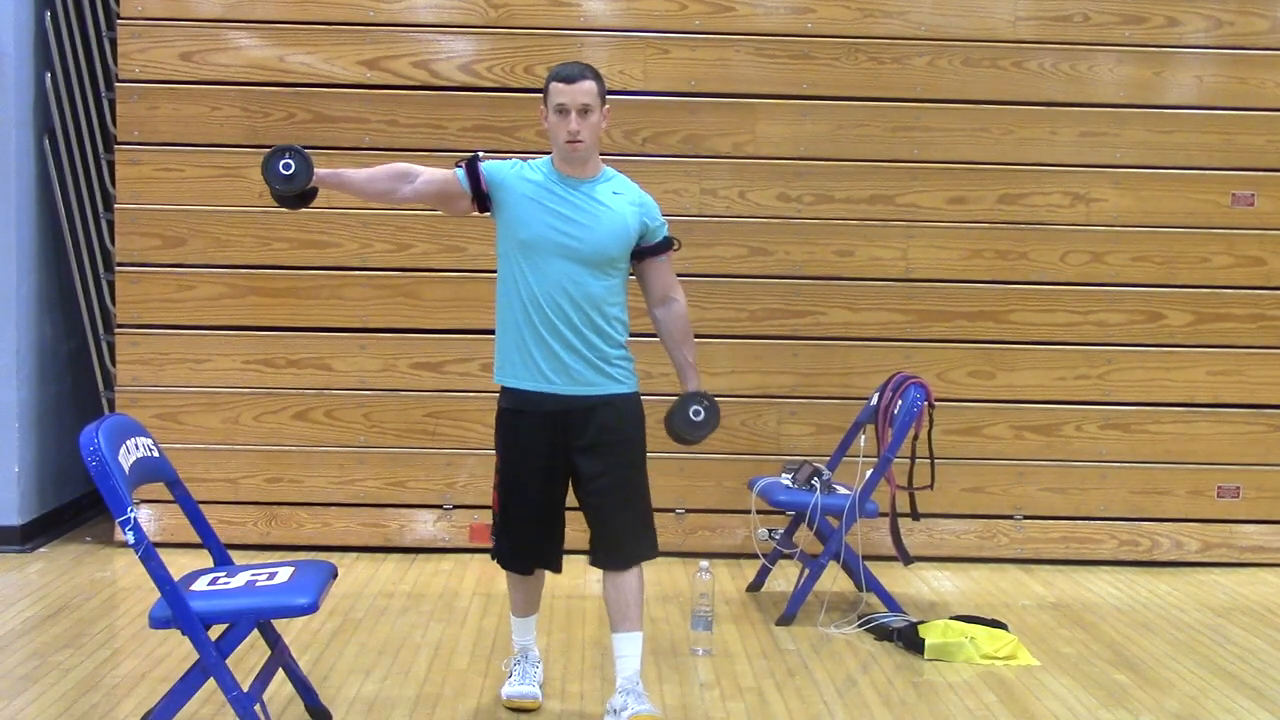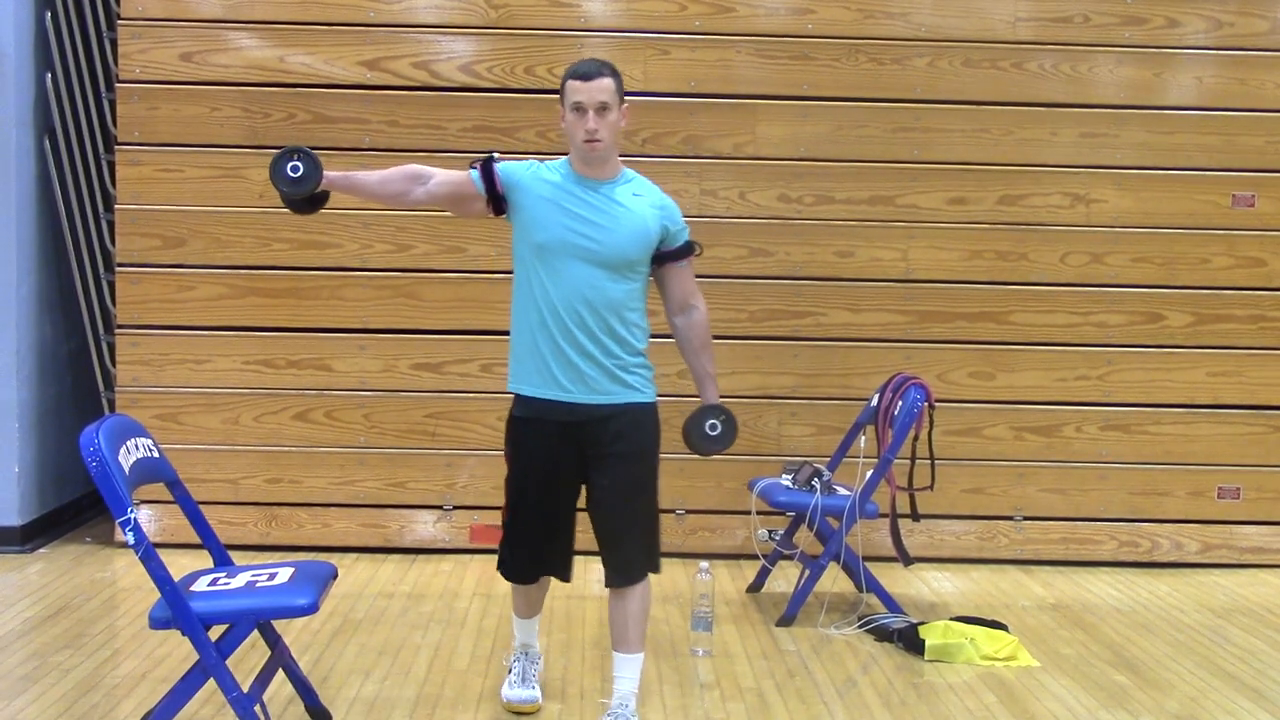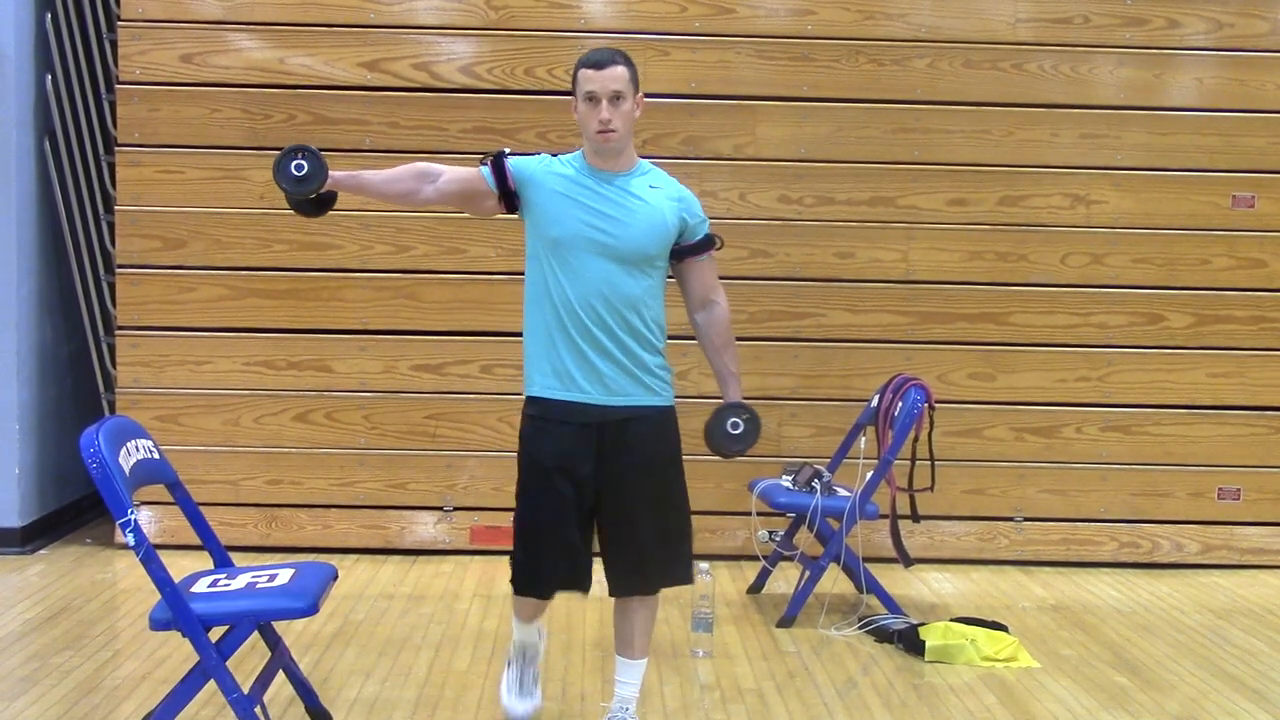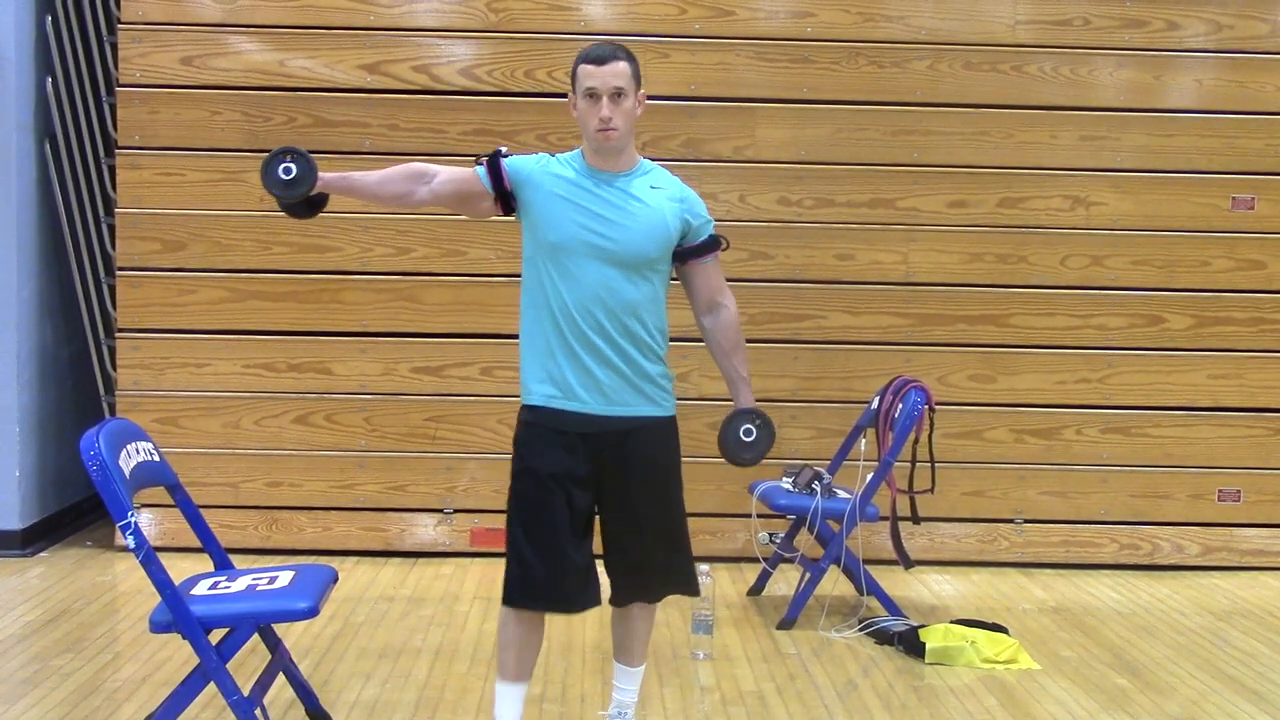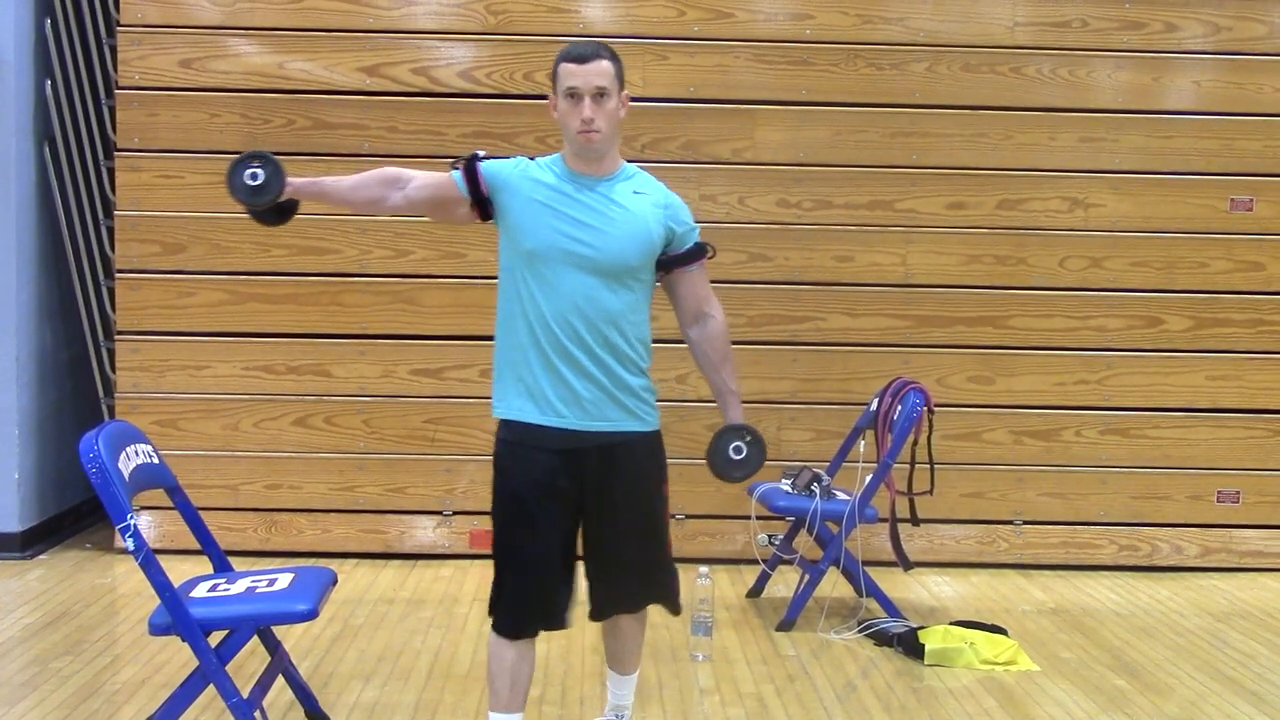
dt=0.2s
person 1, frame 1
left shoulder: (637, 205)
right shoulder: (508, 181)
left elbow: (667, 301)
right elbow: (410, 182)
left wrist: (691, 384)
right wrist: (320, 176)
left hip: (610, 399)
right hip: (527, 396)
left knee: (621, 546)
right knee: (524, 543)
right ankle: (525, 657)
person 1, frame 2
left shoulder: (658, 208)
right shoulder: (523, 183)
left elbow: (687, 310)
right elbow: (424, 185)
left wrist: (709, 395)
right wrist: (331, 180)
left hip: (627, 410)
right hip: (541, 406)
left knee: (628, 560)
right knee: (529, 552)
right ankle: (526, 653)
person 1, frame 3
left shoulder: (676, 201)
right shoulder: (535, 178)
left elbow: (708, 306)
right elbow: (432, 183)
left wrist: (733, 394)
right wrist: (337, 180)
left hip: (645, 412)
right hip: (555, 407)
left knee: (640, 569)
right knee: (541, 564)
right ankle: (526, 655)
person 1, frame 4
left shoulder: (678, 201)
right shoulder: (533, 177)
left elbow: (715, 309)
right elbow: (425, 183)
left wrist: (744, 399)
right wrist: (328, 181)
left hip: (644, 420)
right hip: (551, 416)
left knee: (640, 581)
right knee: (533, 581)
person 1, frame 5
left shoulder: (663, 207)
right shoulder: (512, 183)
left elbow: (702, 318)
right elbow: (400, 189)
left wrist: (733, 413)
right wrist: (298, 187)
left hip: (627, 434)
right hip: (530, 434)
left knee: (628, 592)
right knee: (522, 605)
